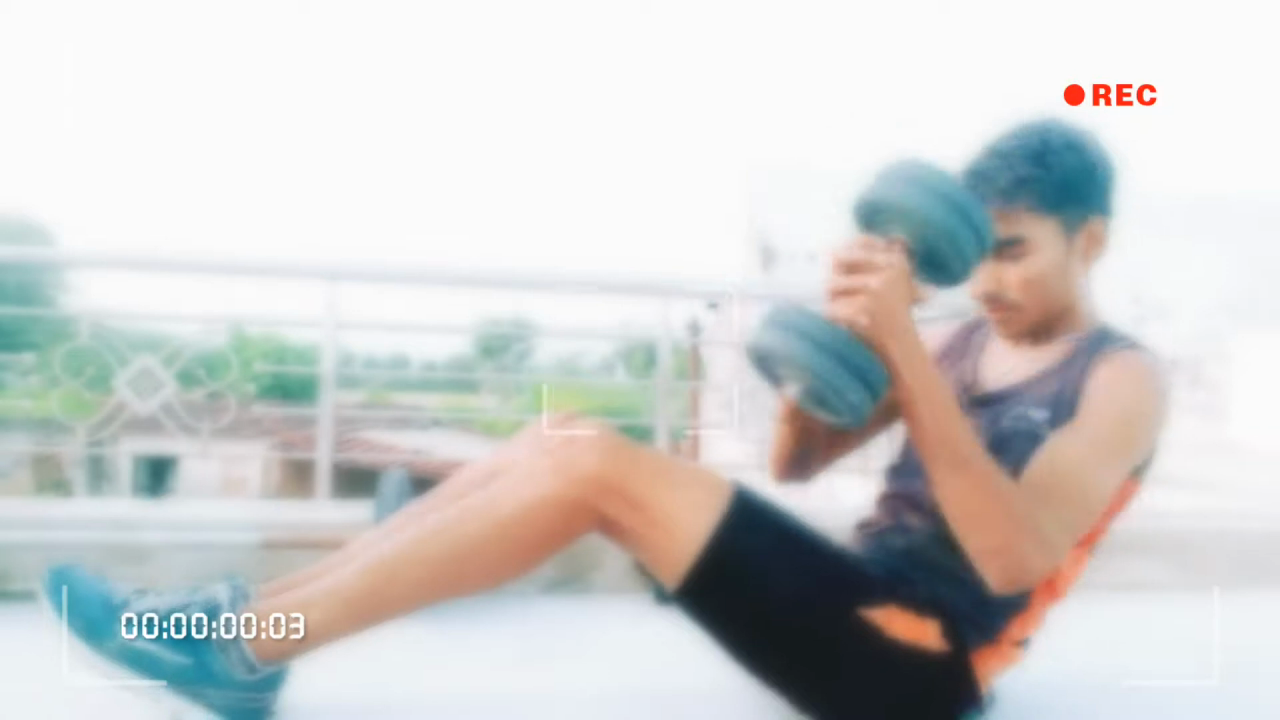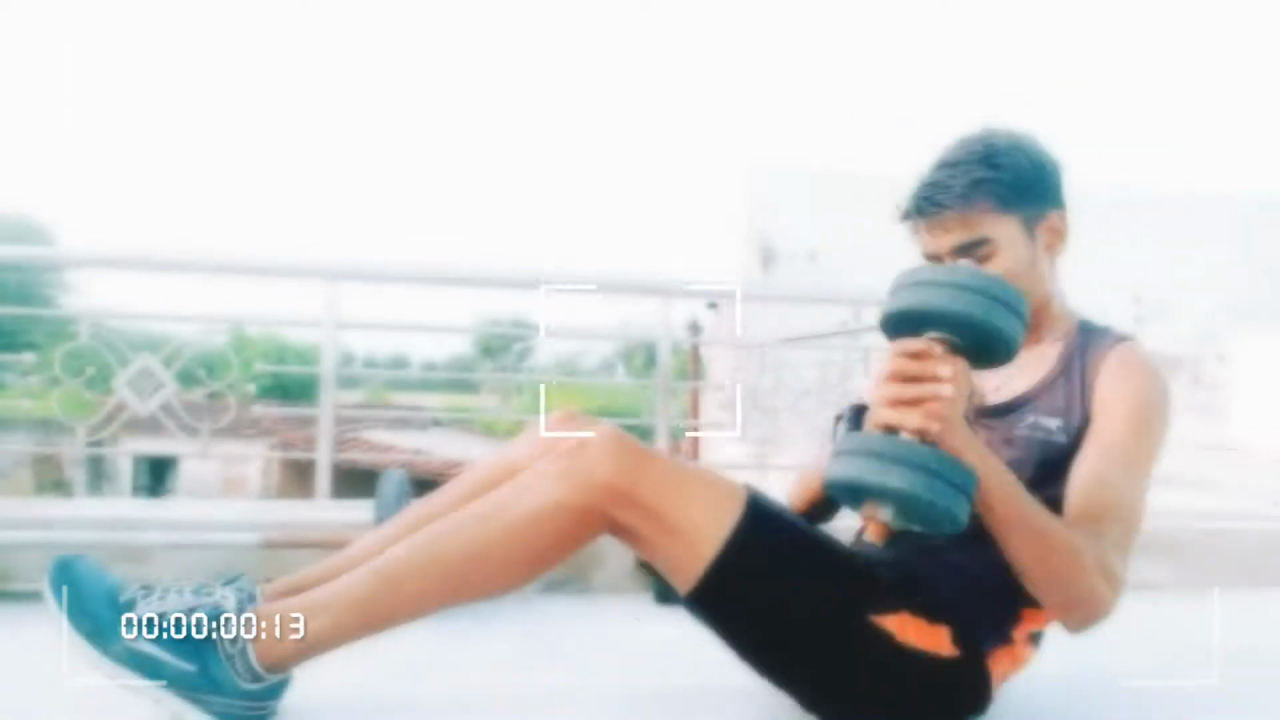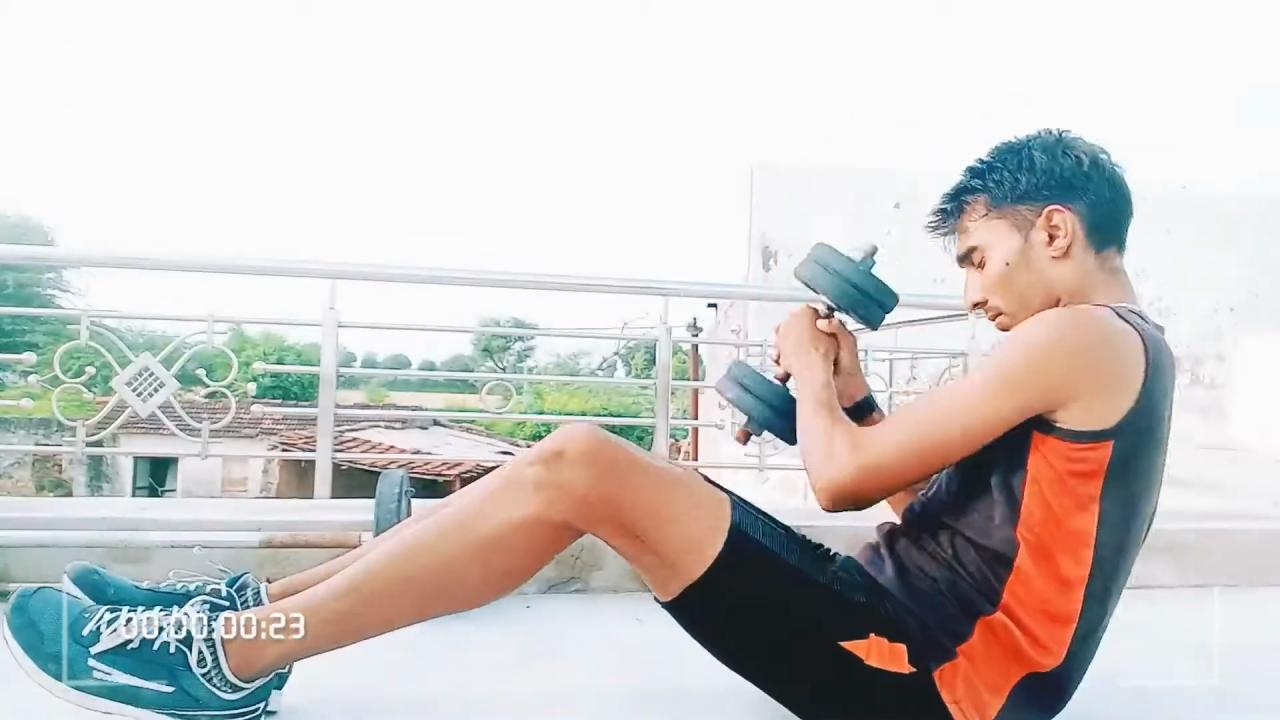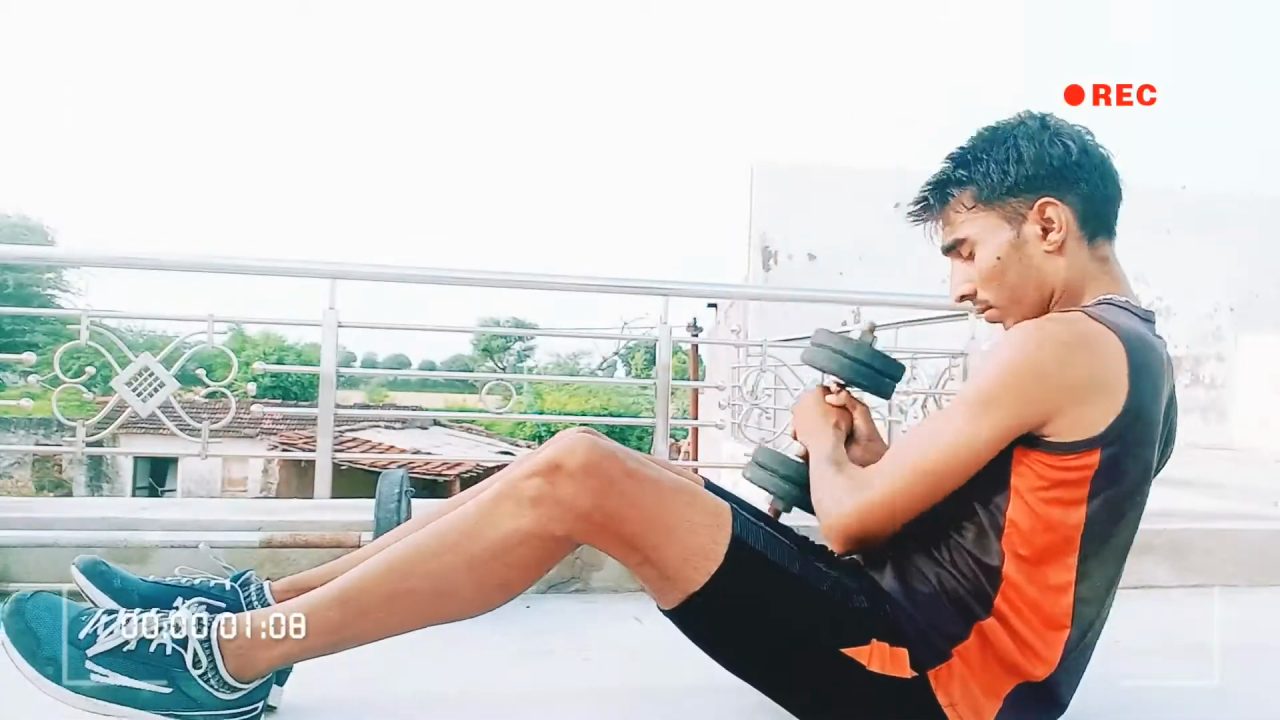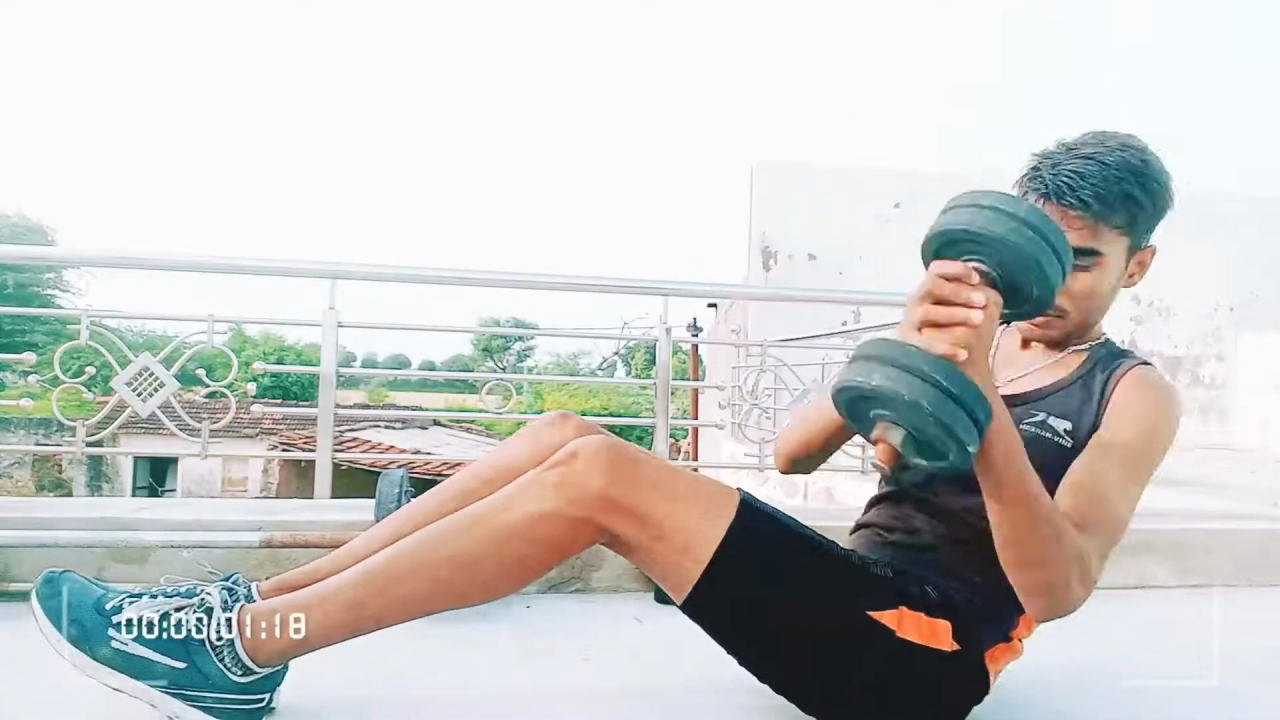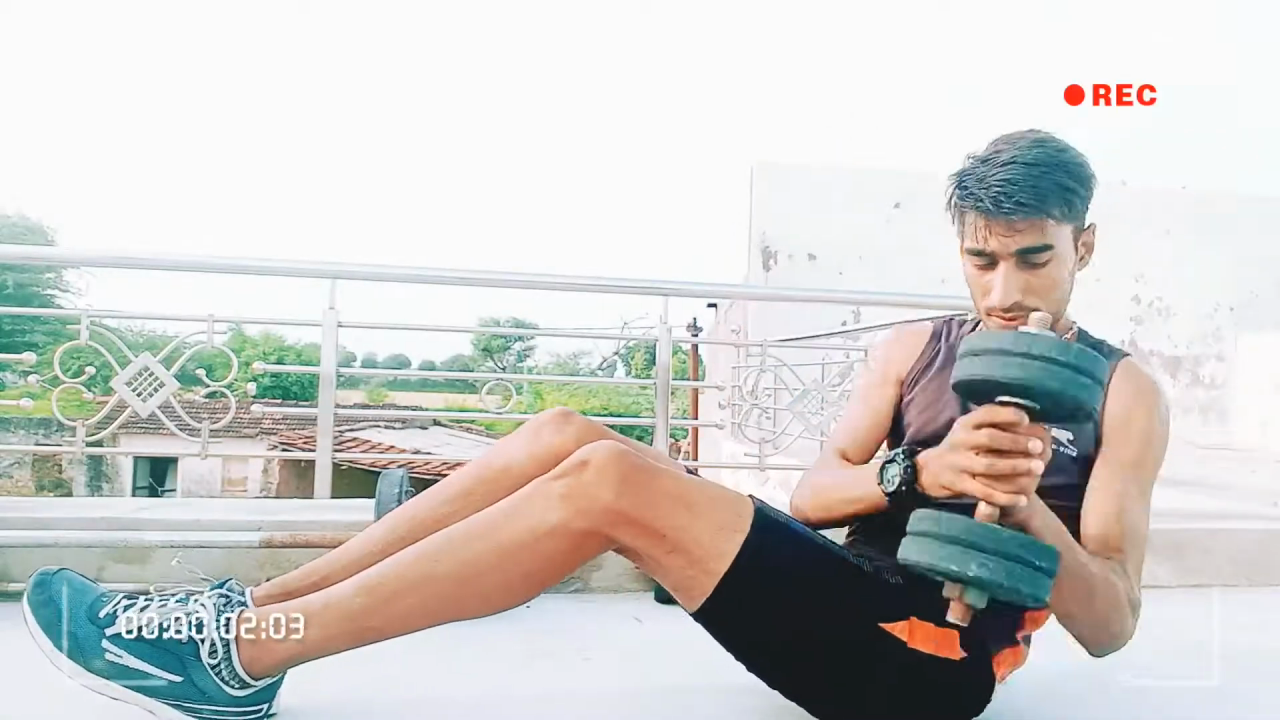
dt=0.4s
person 1, frame 1
left shoulder: (1122, 382)
right shoulder: (964, 340)
left elbow: (1010, 559)
right elbow: (791, 459)
left wrist: (906, 355)
right hip: (850, 604)
left knee: (590, 464)
right knee: (562, 443)
right ankle: (253, 613)
person 1, frame 2
left shoulder: (1117, 371)
right shoulder: (934, 352)
left elbow: (1088, 591)
right elbow: (806, 491)
left wrist: (974, 451)
right wrist: (872, 438)
right hip: (867, 607)
left knee: (604, 465)
right knee: (568, 448)
right ankle: (257, 610)
person 1, frame 3
left shoulder: (1071, 338)
right shoulder: (1126, 363)
left elbow: (837, 473)
left wrist: (809, 374)
right wrist: (855, 401)
left knee: (579, 472)
right knee: (582, 452)
right ankle: (258, 605)
person 1, frame 4
left shoulder: (1066, 349)
right shoulder: (1120, 358)
left elbow: (854, 517)
left wrist: (825, 441)
right wrist: (861, 448)
left knee: (578, 480)
right knee: (580, 466)
right ankle: (260, 605)
person 1, frame 5
left shoulder: (1133, 401)
right shoulder: (941, 335)
left elbow: (1050, 585)
right elbow: (792, 452)
left wrist: (982, 395)
right hip: (854, 603)
left knee: (595, 474)
right knee: (561, 438)
right ankle: (255, 603)
person 1, frame 6
left shoulder: (1120, 391)
right shoulder: (922, 341)
left elbow: (1111, 618)
right elbow: (821, 496)
left wrist: (1026, 514)
right wrist: (924, 474)
right hip: (858, 607)
left knee: (608, 479)
right knee: (561, 433)
right ankle: (248, 606)
